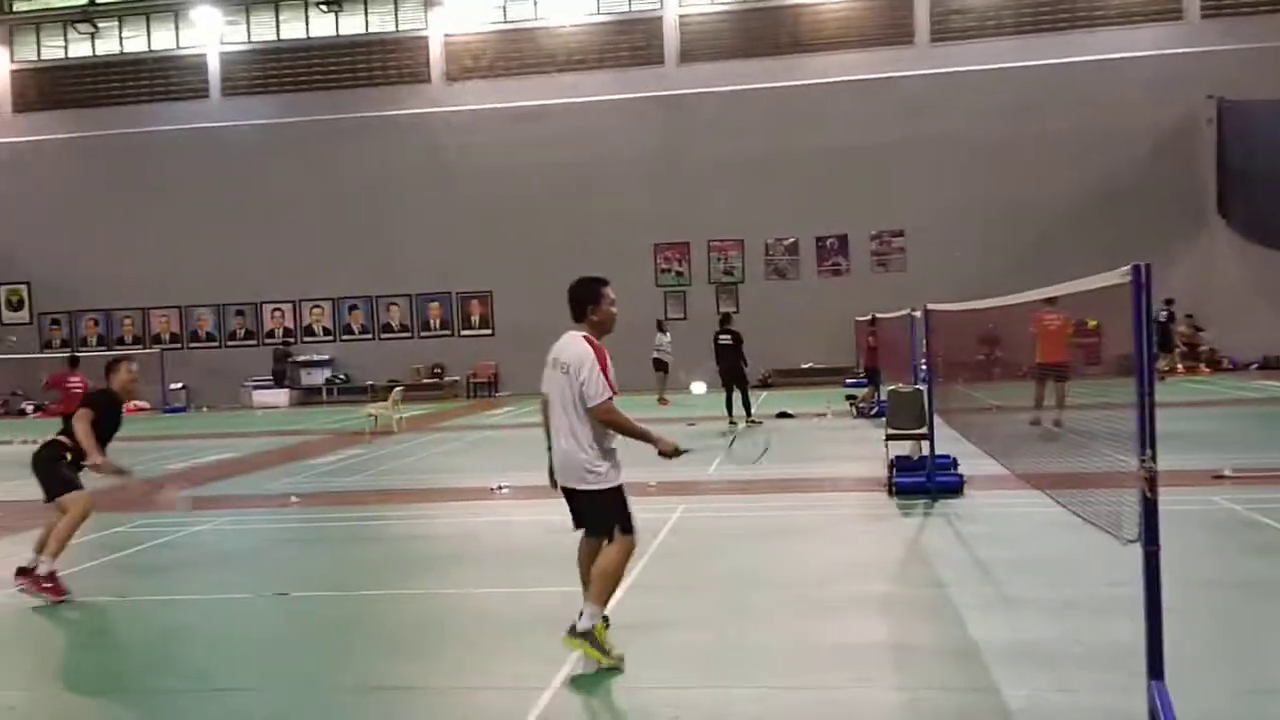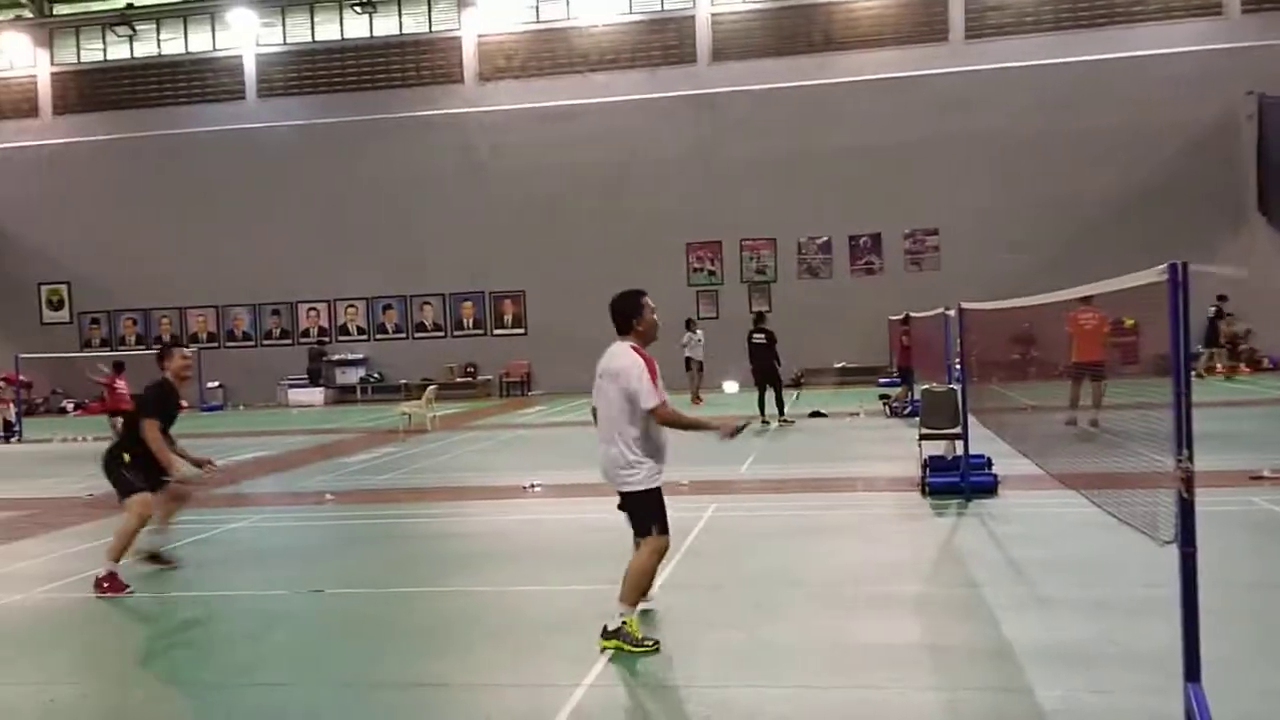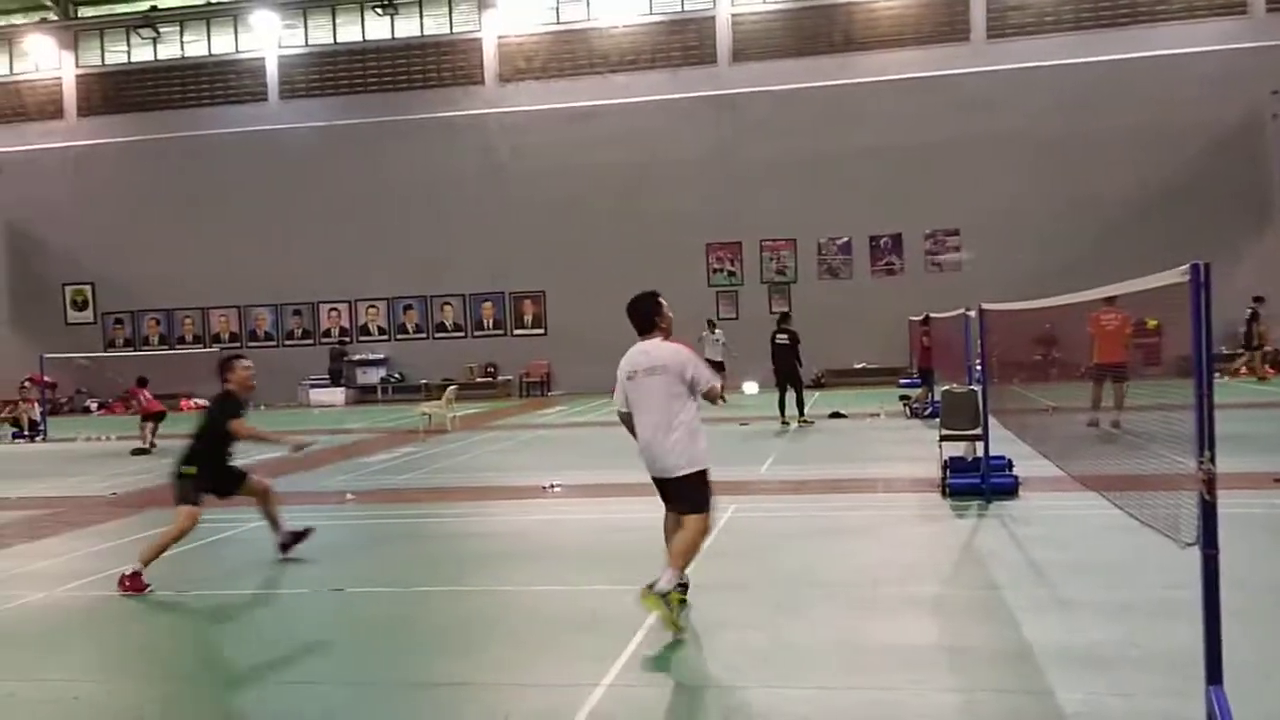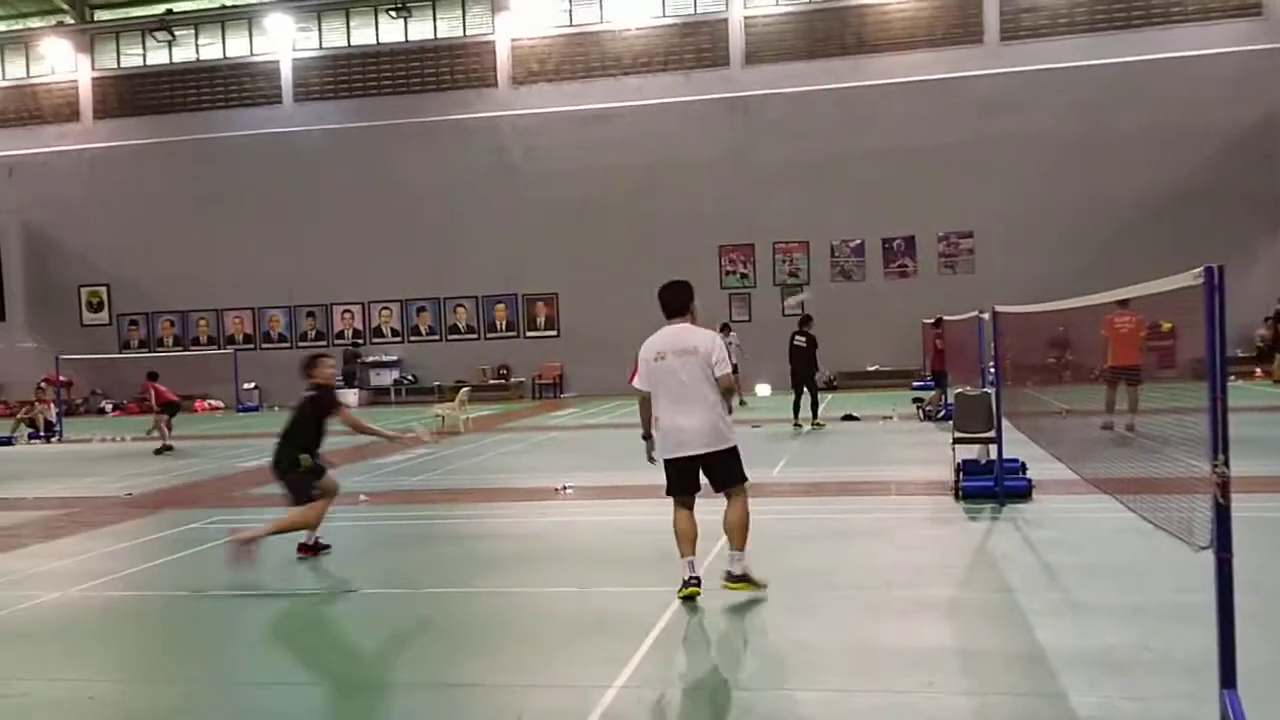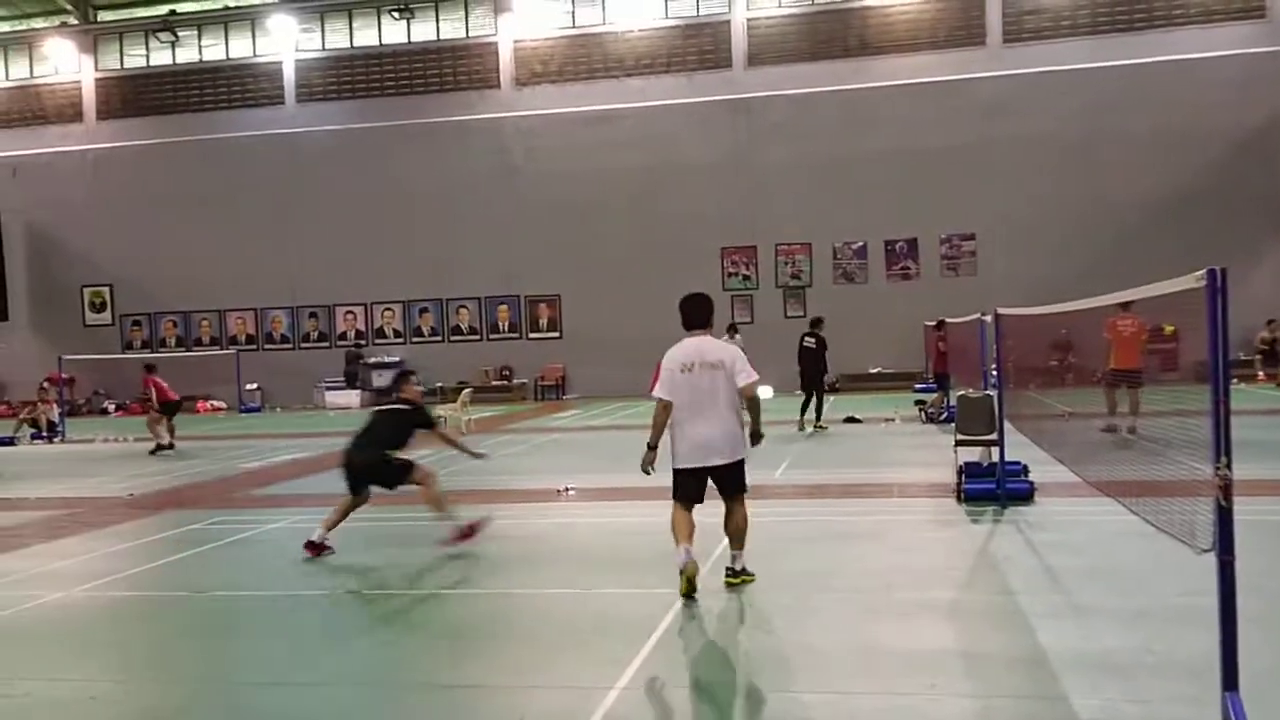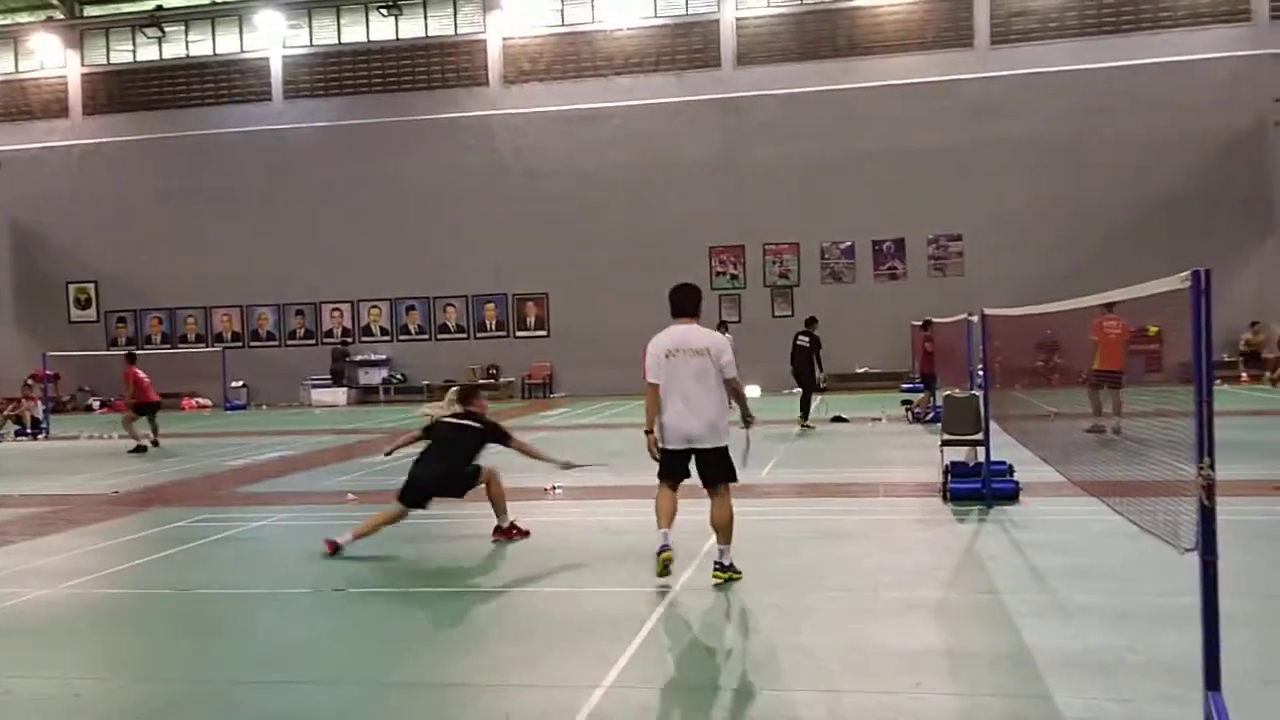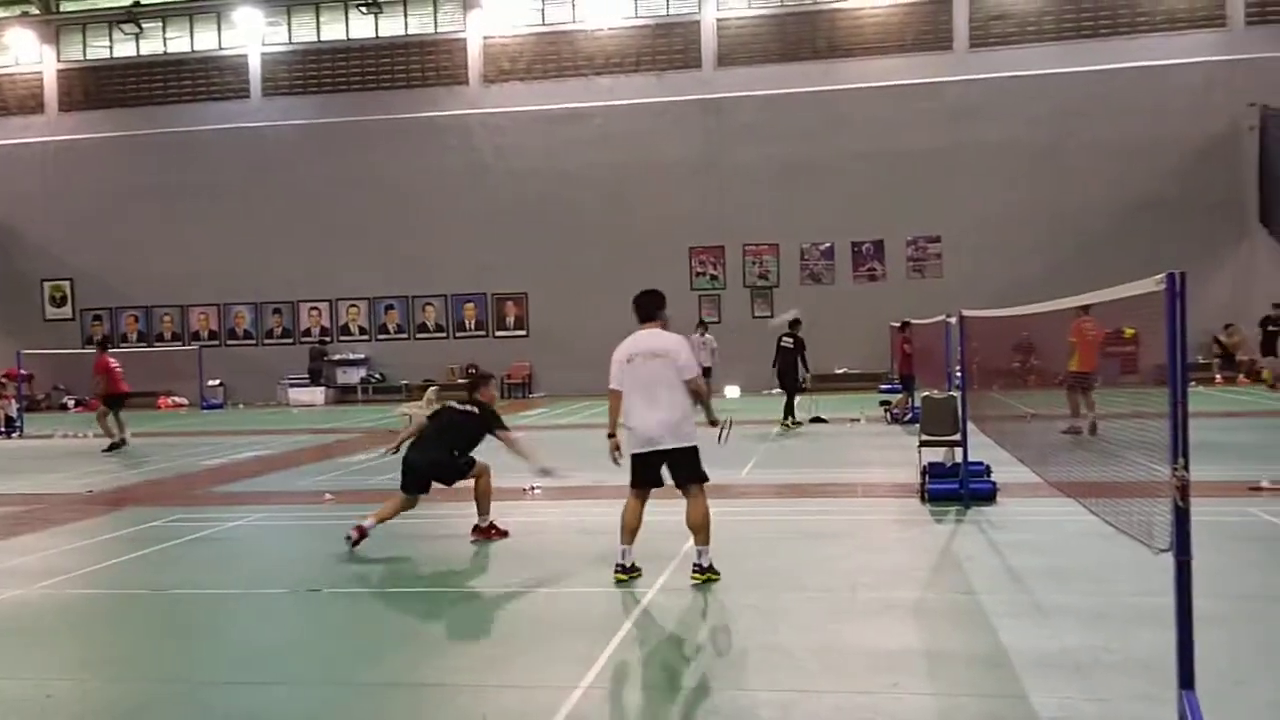
dt=0.2s
person 1, frame 1
left shoulder: (559, 349)
right shoulder: (589, 352)
left elbow: (547, 406)
right elbow: (605, 414)
left wrist: (553, 453)
right wrist: (655, 441)
left hip: (567, 463)
right hip: (592, 466)
left knee: (594, 534)
right knee: (621, 541)
left ankle: (591, 614)
right ankle: (586, 626)
person 1, frame 2
left shoulder: (609, 358)
right shoulder: (638, 362)
left elbow: (598, 412)
right elbow: (663, 416)
right wrist: (715, 426)
left hip: (619, 462)
right hip: (638, 467)
left knee: (647, 531)
right knee: (655, 541)
left ankle: (637, 589)
right ankle: (618, 625)
person 1, frame 3
left shoulder: (627, 362)
right shoulder: (678, 353)
left elbow: (625, 416)
right elbow: (712, 393)
right wrist: (717, 386)
left hip: (654, 455)
right hip: (685, 455)
left knee: (676, 512)
right knee: (697, 522)
left ankle: (674, 581)
right ankle: (663, 587)
person 1, frame 4
left shoulder: (649, 346)
right shoulder: (708, 338)
left elbow: (644, 398)
right elbow: (727, 385)
left wrist: (648, 435)
right wrist: (725, 406)
left hip: (672, 442)
right hip: (714, 435)
left knee: (683, 505)
right knee: (736, 496)
left ankle: (690, 575)
right ankle: (737, 571)
person 1, frame 5
left shoulder: (671, 357)
right shoulder: (730, 352)
left elbow: (663, 407)
right elbow: (750, 394)
left wrist: (652, 447)
right wrist: (756, 426)
left hip: (686, 449)
right hip: (727, 446)
left knee: (682, 507)
right knee: (735, 502)
left ankle: (686, 558)
right ankle: (736, 567)
person 1, frame 6
left shoulder: (657, 343)
right shoulder: (716, 340)
left elbow: (653, 391)
right elbow: (733, 385)
left wrist: (650, 431)
right wrist: (745, 411)
left hip: (672, 432)
right hip: (712, 431)
left knee: (667, 486)
right knee: (720, 493)
left ankle: (664, 544)
right ankle: (723, 562)
person 1, frame 7
left shoulder: (623, 350)
right shoulder: (675, 342)
left elbow: (615, 395)
right elbow: (695, 386)
left wrist: (612, 435)
right wrist: (710, 413)
left hip: (641, 435)
right hip: (677, 432)
left knee: (637, 496)
right knee: (695, 493)
left ankle: (623, 562)
right ankle: (702, 563)
person 2, frame 1
left shoulder: (115, 409)
right shoulder: (102, 397)
right elbow: (80, 420)
left wrist: (112, 468)
right wrist: (94, 455)
left hip: (63, 462)
right hip: (54, 458)
left knee: (64, 516)
right knee: (81, 506)
left ankle: (29, 568)
right ankle: (44, 575)
person 2, frame 2
left shoulder: (172, 393)
right shoulder: (158, 391)
right elbow: (149, 432)
left wrist: (192, 459)
right wrist: (172, 468)
left hip: (144, 460)
right hip: (124, 460)
left knee: (179, 494)
right knee: (143, 510)
left ankle: (155, 548)
right ankle: (106, 575)
person 2, frame 3
left shoulder: (235, 401)
right shoulder: (225, 401)
right elbow: (242, 431)
right wrist: (285, 440)
left hip: (216, 468)
right hip: (192, 471)
left knee: (264, 489)
right knee: (186, 521)
left ankle: (283, 538)
right ankle: (132, 573)
person 2, frame 4
left shoulder: (313, 397)
right shoulder: (323, 392)
right elbow: (353, 423)
right wrist: (391, 436)
left hip: (295, 458)
right hip: (294, 460)
left knee: (330, 488)
right knee: (313, 514)
left ankle: (308, 543)
right ankle: (247, 537)
person 2, frame 5
left shoulder: (381, 410)
right shoulder: (415, 409)
right elbow: (444, 437)
right wrist: (471, 451)
left hip: (353, 458)
right hip: (374, 460)
left knee: (357, 498)
right knee: (428, 477)
left ankle: (316, 541)
right ankle: (458, 528)
person 2, frame 6
left shoulder: (442, 421)
right shoulder: (486, 426)
left elbow: (413, 436)
right elbow: (521, 447)
left wrist: (390, 449)
right wrist: (556, 461)
left hip: (420, 472)
right hip: (447, 475)
left knee: (397, 512)
right knee: (491, 475)
left ankle: (341, 541)
right ankle: (504, 527)
person 2, frame 7
left shoulder: (450, 406)
right shoulder: (486, 414)
left elbow: (421, 424)
right elbow: (509, 439)
left wrist: (396, 443)
right wrist: (534, 463)
left hip: (414, 456)
right hip: (440, 460)
left knee: (405, 501)
right knee: (483, 471)
left ankle: (363, 527)
right ankle: (483, 526)
